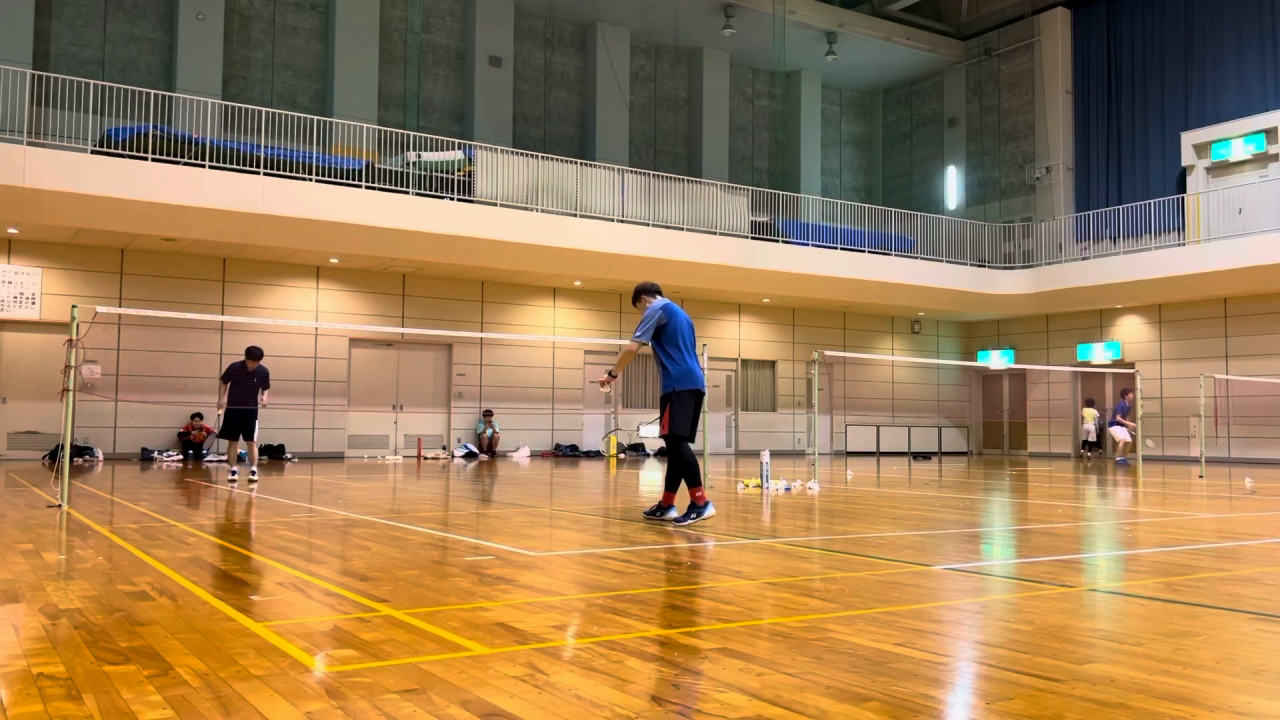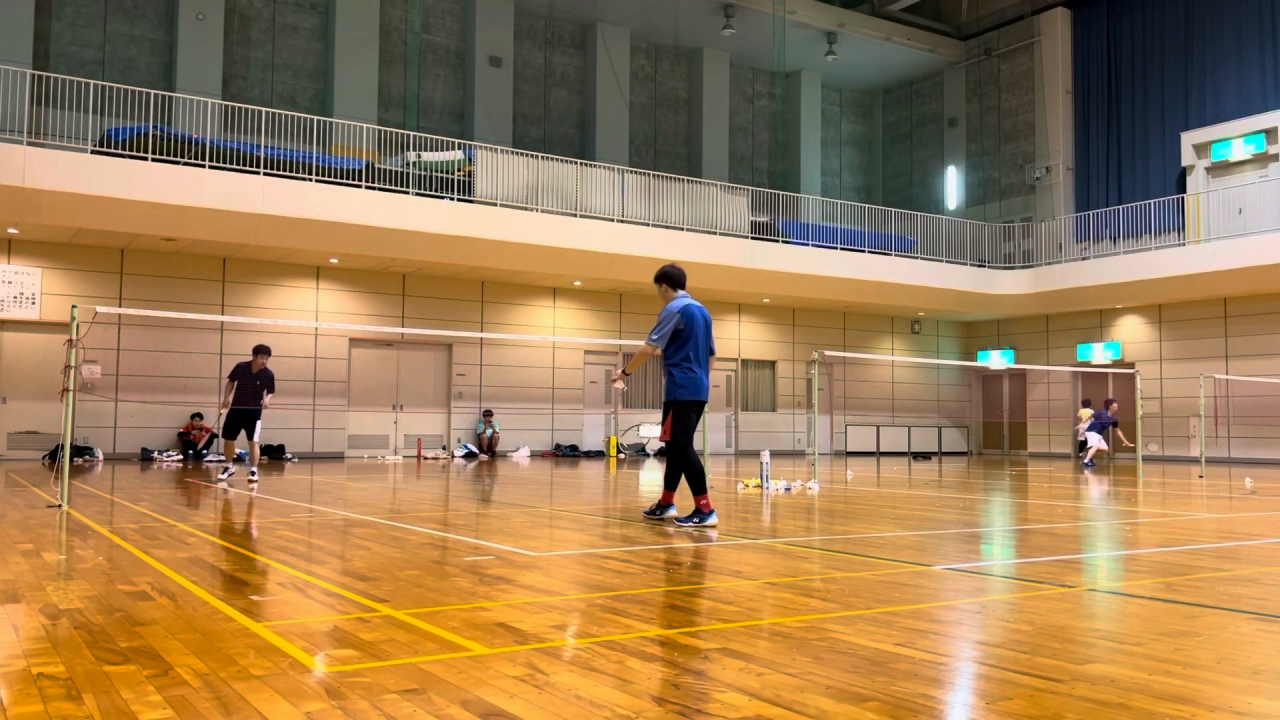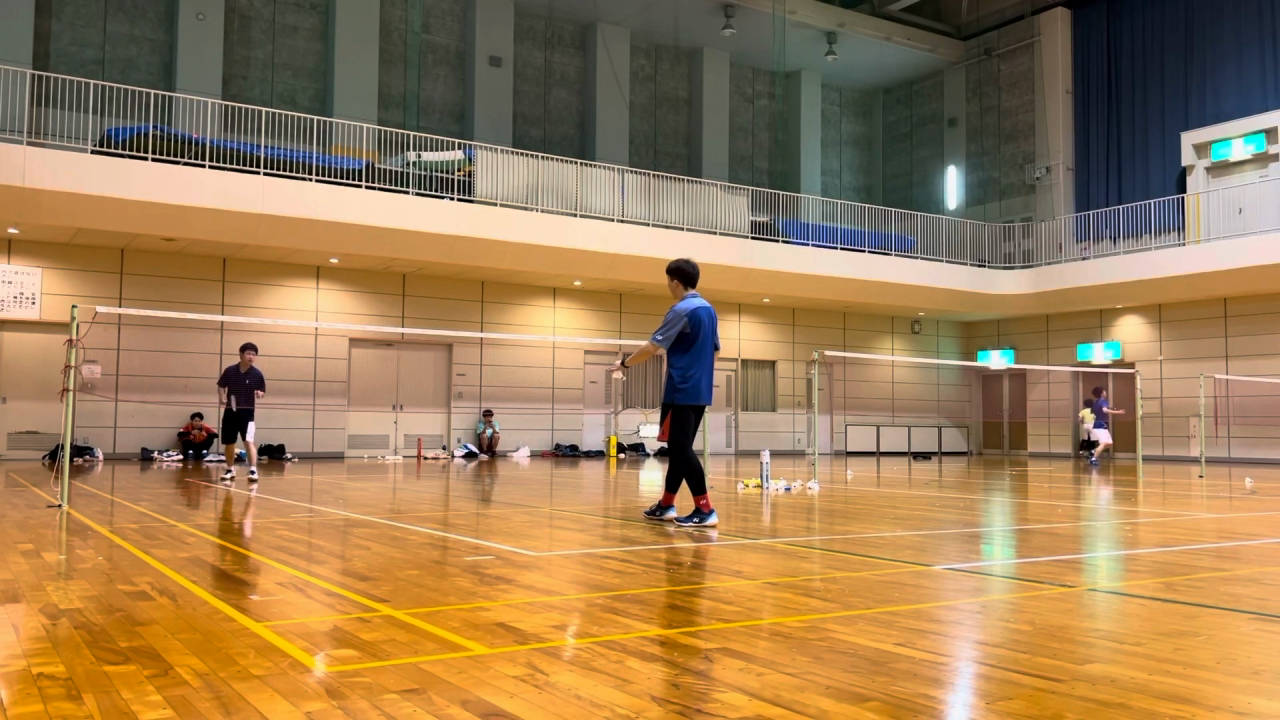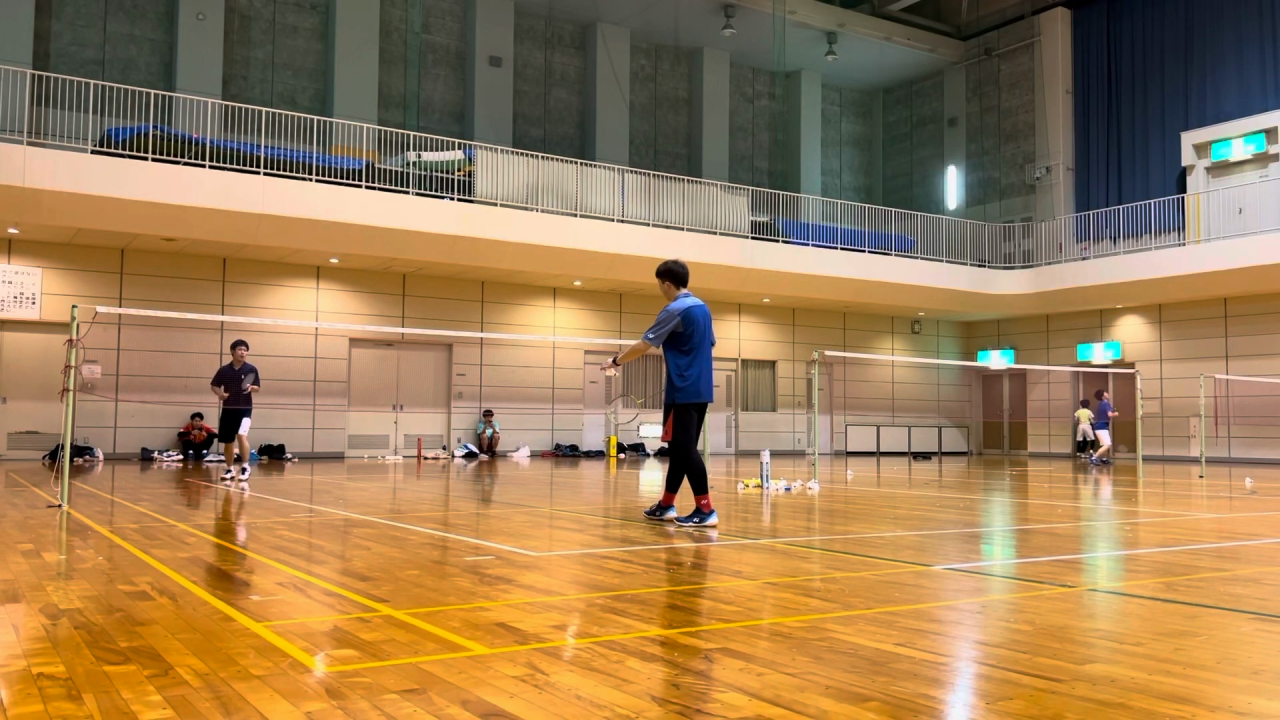
dt=0.4s
person 1, frame 1
left shoulder: (657, 309)
right shoulder: (681, 314)
left elbow: (633, 347)
left wrist: (612, 374)
left hip: (679, 384)
right hip: (693, 383)
left knee: (676, 442)
right knee: (676, 443)
left ankle: (700, 502)
right ankle: (667, 505)
person 1, frame 2
left shoulder: (674, 309)
right shoulder: (702, 310)
left elbow: (649, 349)
right elbow: (711, 354)
left wrist: (625, 372)
left hip: (682, 389)
right hip: (698, 389)
left knee: (682, 447)
right knee: (676, 445)
left ankle: (705, 510)
right ankle: (666, 504)
person 1, frame 3
left shoulder: (682, 310)
right shoulder: (708, 310)
left elbow: (652, 347)
right elbow: (715, 350)
left wrist: (624, 363)
left hip: (681, 392)
right hip: (700, 391)
left knee: (681, 449)
right knee: (679, 447)
left ankle: (705, 510)
right ankle: (666, 505)
person 1, frame 4
left shoulder: (675, 310)
right shoulder: (702, 308)
left elbow: (643, 345)
left wrist: (616, 361)
left hip: (683, 391)
right hip: (700, 390)
left knee: (684, 448)
right knee: (680, 447)
left ankle: (706, 510)
right ankle: (666, 505)
